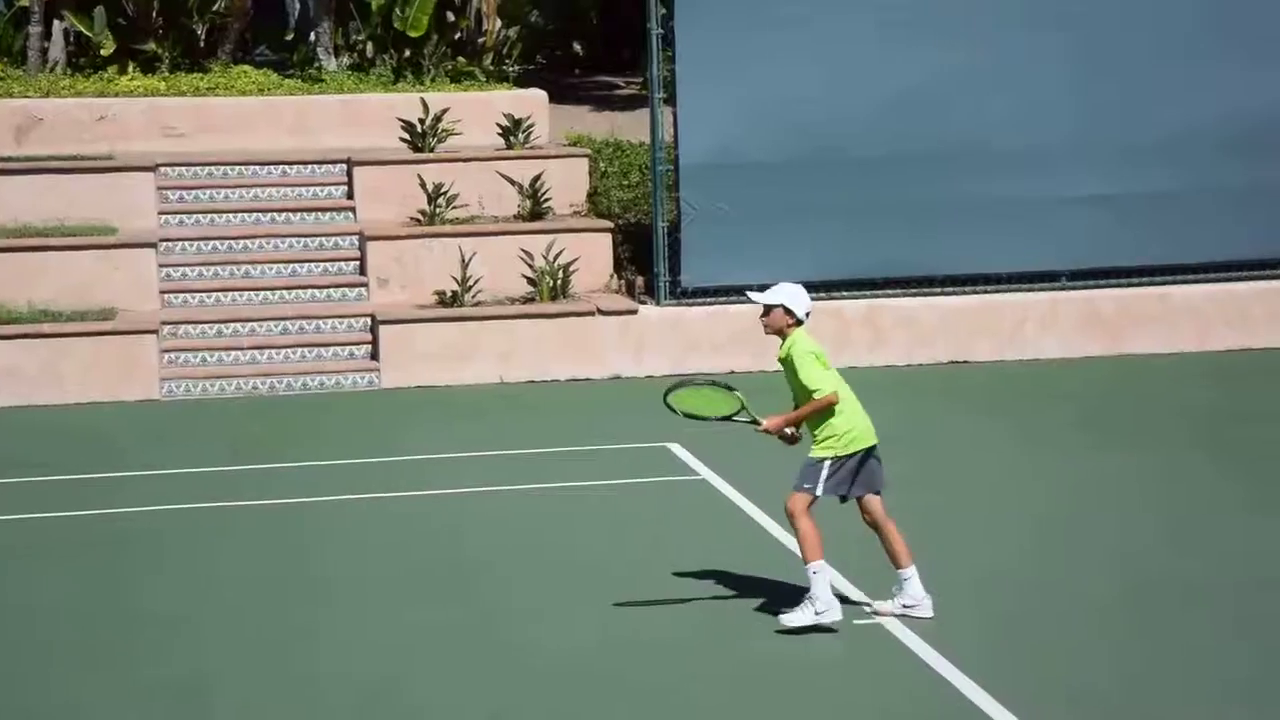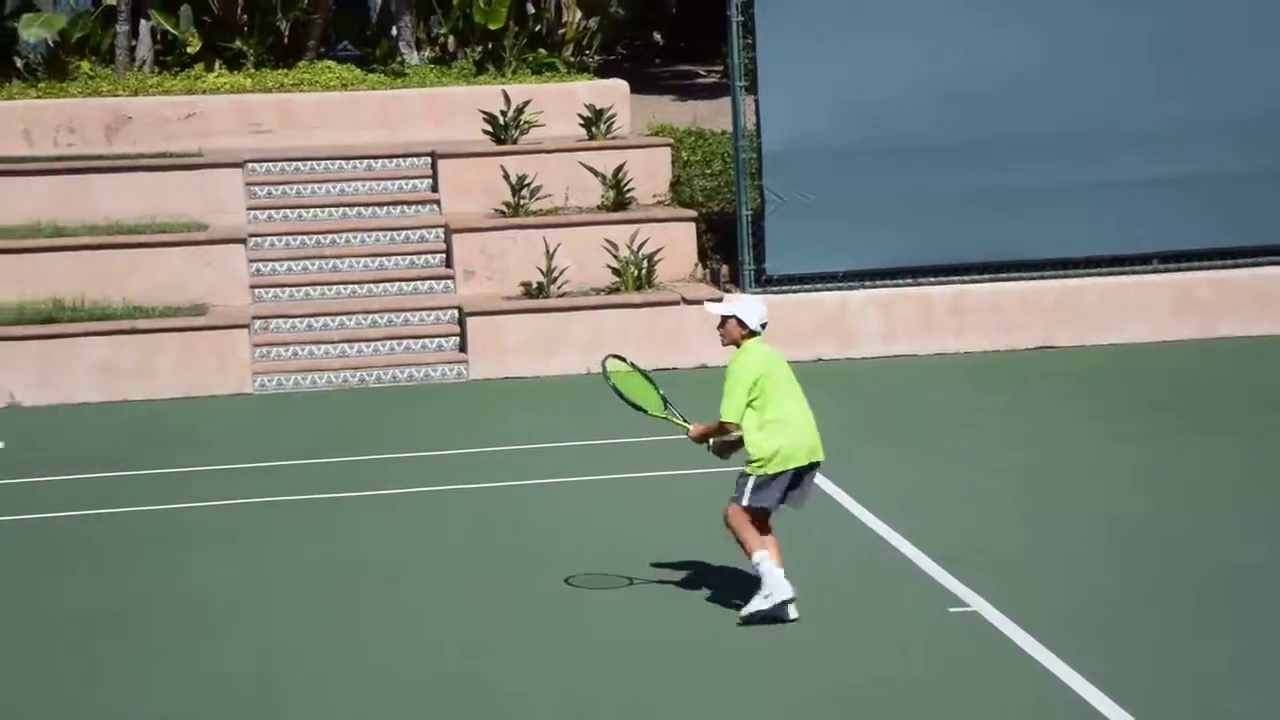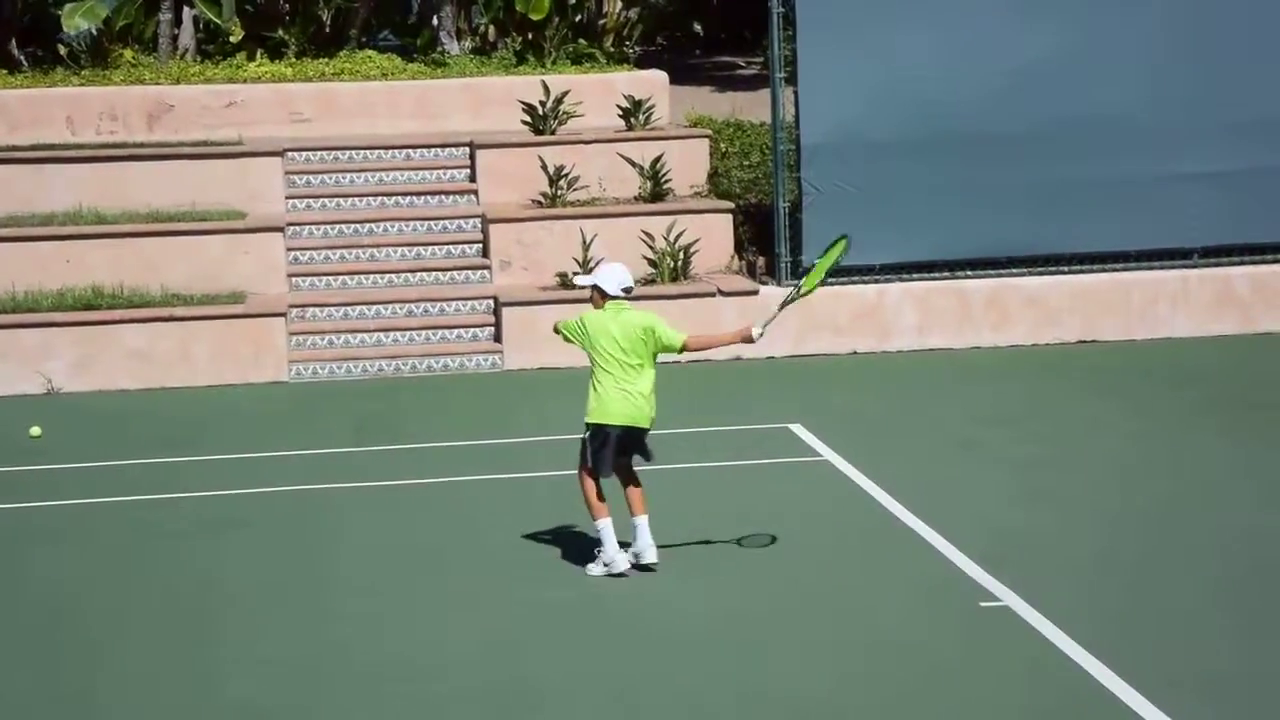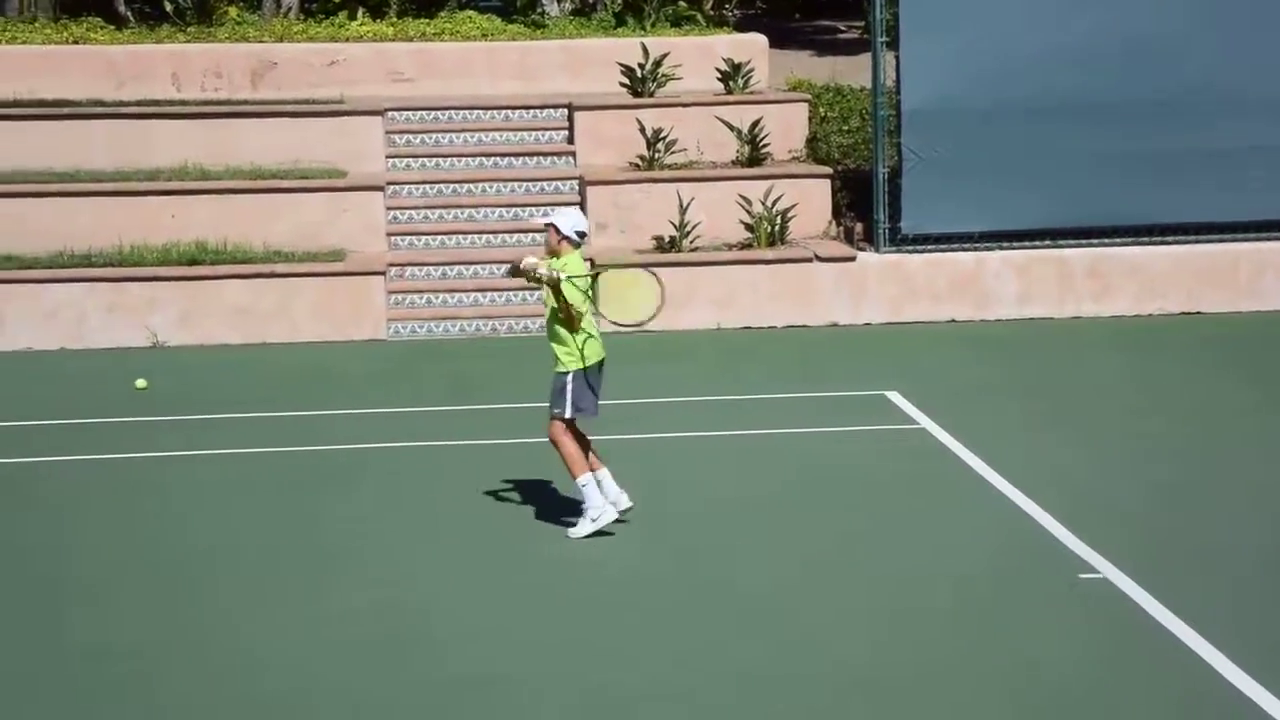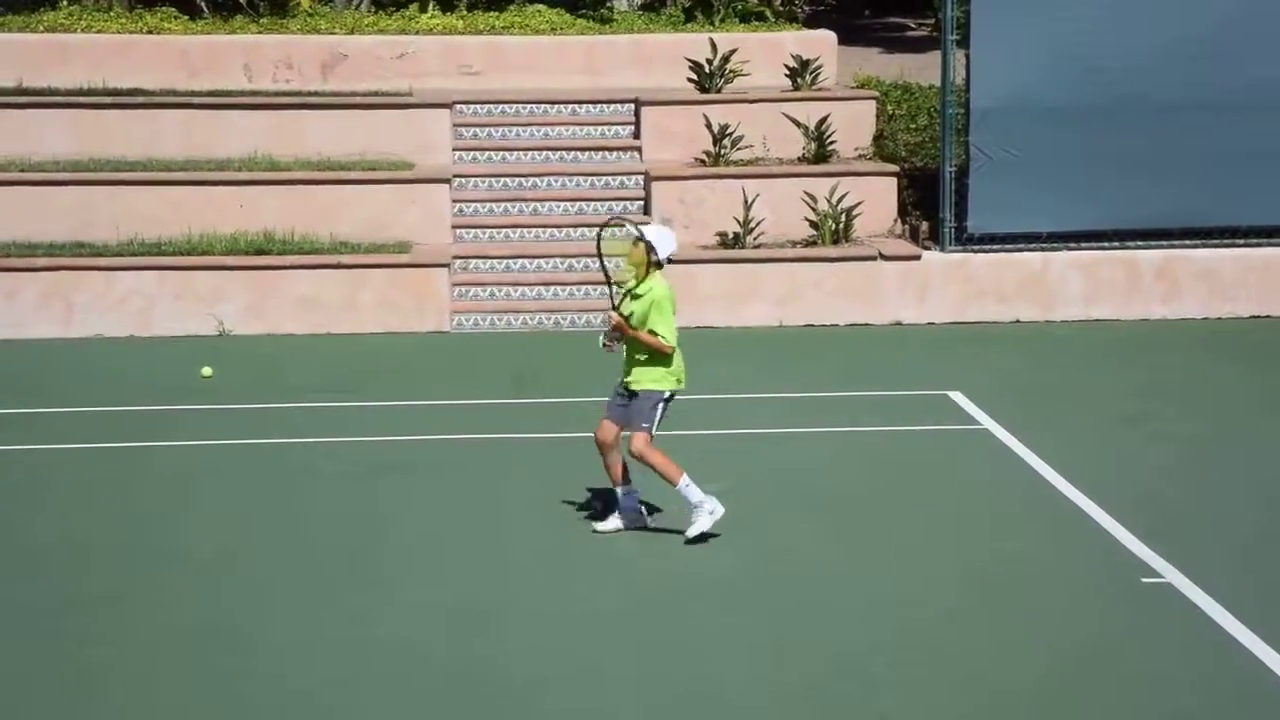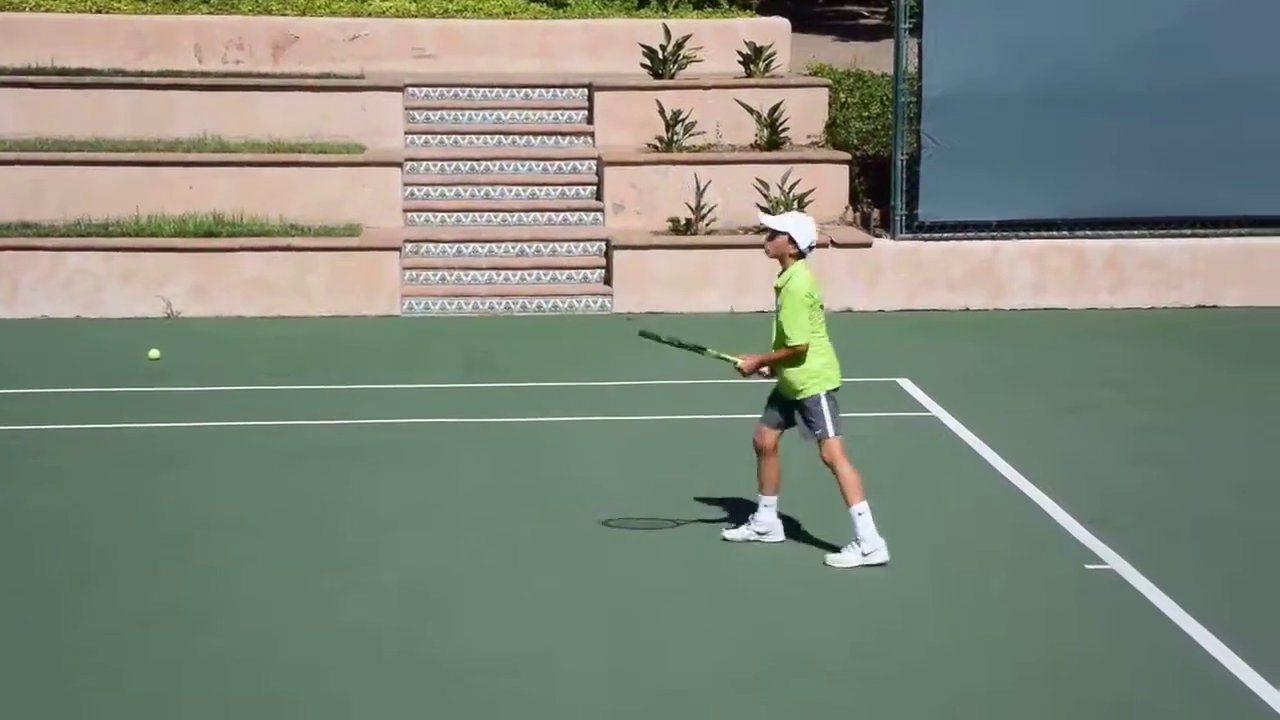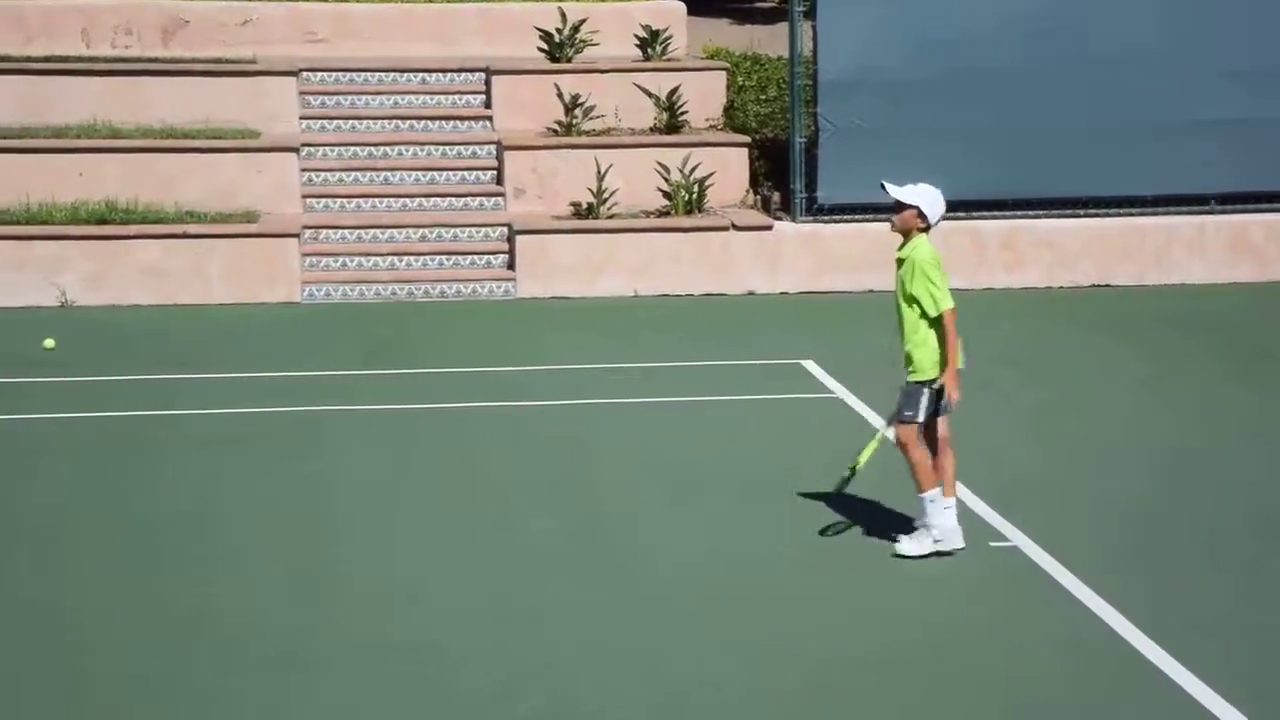
dt=0.7s
person 1, frame 1
left shoulder: (800, 349)
right shoulder: (795, 347)
left elbow: (828, 397)
right elbow: (806, 400)
left wrist: (785, 421)
right wrist: (792, 425)
left hip: (838, 441)
right hip: (856, 436)
left knee: (797, 506)
right knee: (874, 513)
left ankle: (821, 600)
right ankle: (914, 595)
person 1, frame 2
left shoulder: (743, 364)
right shoulder: (769, 357)
left elbow: (729, 423)
left wrist: (702, 432)
right wrist: (730, 443)
left hip: (778, 453)
right hip: (806, 447)
left knee: (736, 516)
right knee: (758, 521)
left ankle: (775, 584)
right ankle: (778, 595)
person 1, frame 3
left shoulder: (589, 322)
right shoulder: (646, 321)
left elbow: (557, 327)
right elbow: (688, 343)
left wrist: (567, 329)
right wrist: (742, 335)
left hip: (605, 414)
right hip: (641, 414)
left knee: (589, 478)
right knee: (624, 471)
left ankle: (611, 554)
right ankle: (644, 544)
person 1, frame 4
left shoulder: (573, 268)
right shoulder: (555, 264)
left elbow: (574, 321)
right elbow: (512, 273)
left wrist: (556, 288)
right wrist: (526, 265)
left hip: (578, 359)
right hip: (575, 360)
left knee: (559, 430)
right knee: (567, 429)
left ankle: (596, 507)
right ankle: (610, 494)
person 1, frame 5
left shoulder: (659, 292)
right shoulder: (635, 286)
left elbow: (666, 345)
left wrist: (626, 329)
right wrist: (613, 332)
left hip: (658, 379)
right hip: (634, 376)
left knee: (640, 448)
right knee: (605, 438)
left ankle: (704, 505)
right ankle: (630, 511)
person 1, frame 6
left shoulder: (797, 285)
right shoulder: (788, 279)
left elbow: (800, 345)
left wrist: (757, 361)
right wrist: (768, 361)
left hip: (815, 381)
right hip: (793, 379)
left knee: (833, 455)
right knee: (764, 441)
left ankle: (868, 543)
right ankle: (765, 523)
person 1, frame 7
left shoulder: (922, 258)
right shoulder: (911, 253)
left elbow: (947, 314)
left wrist: (951, 371)
left hip: (933, 364)
right hip: (928, 362)
left knee: (907, 436)
right knee: (937, 439)
left ankle: (938, 527)
right ankle: (945, 528)
